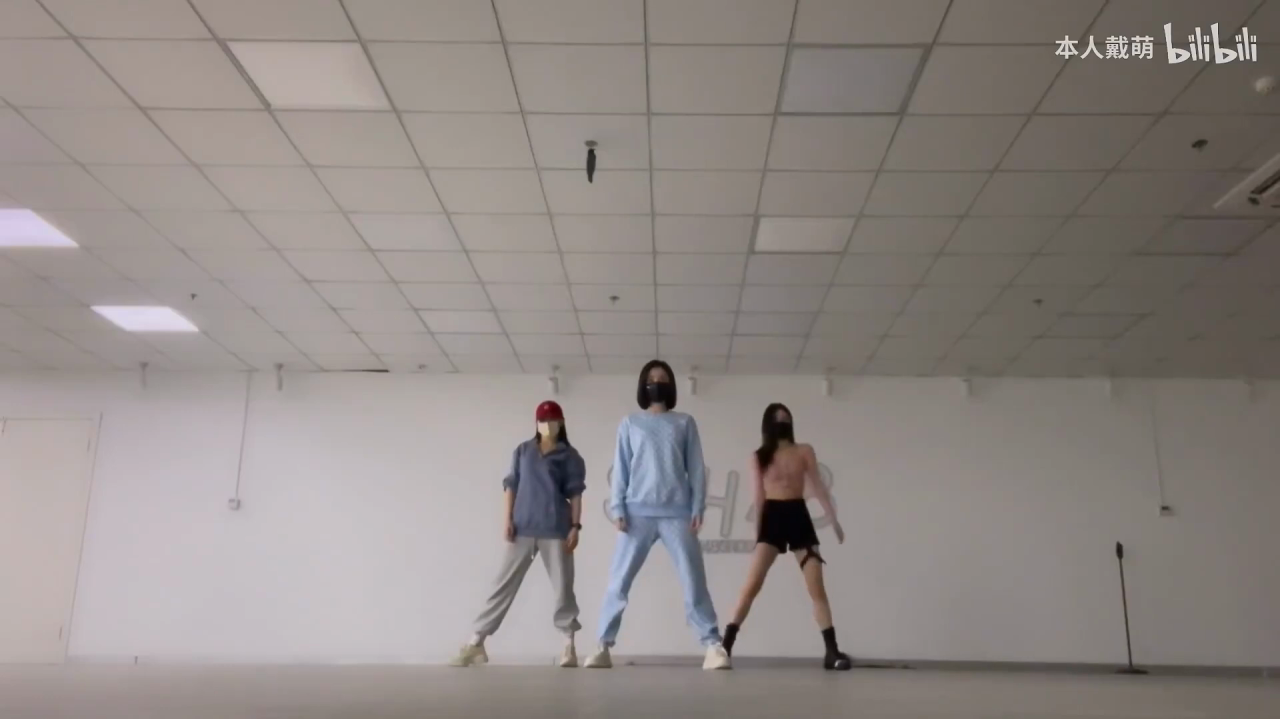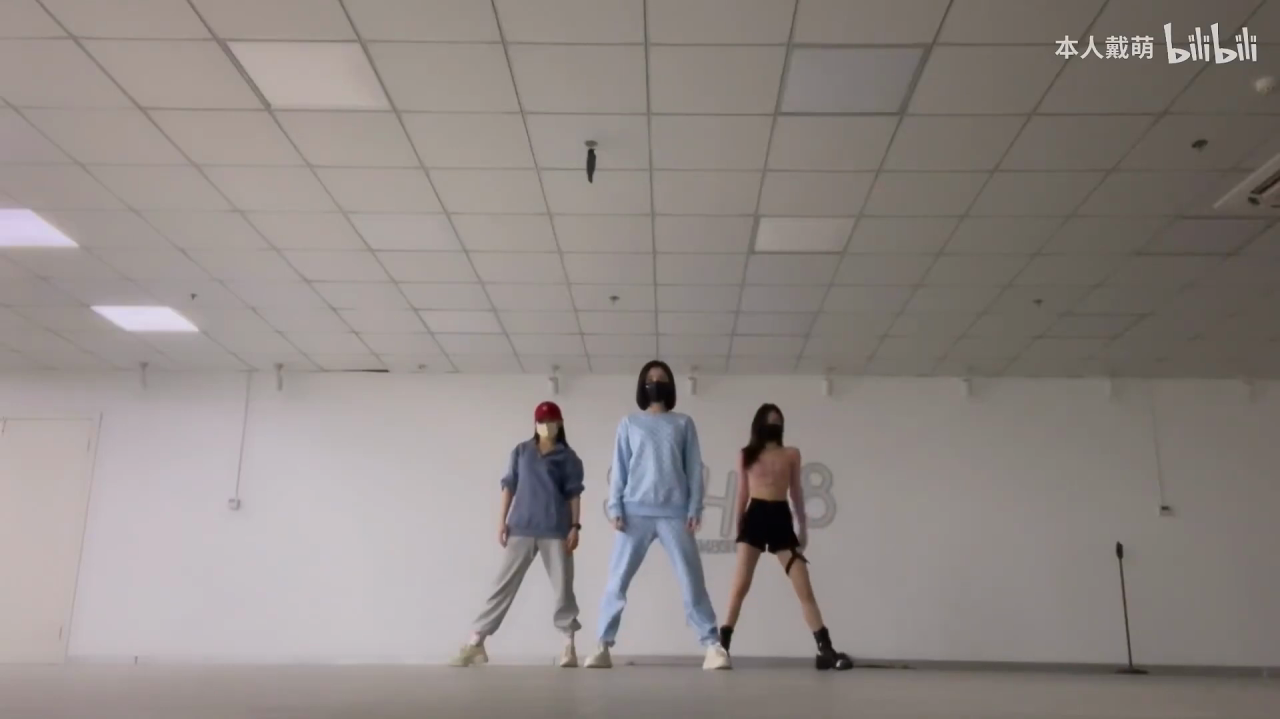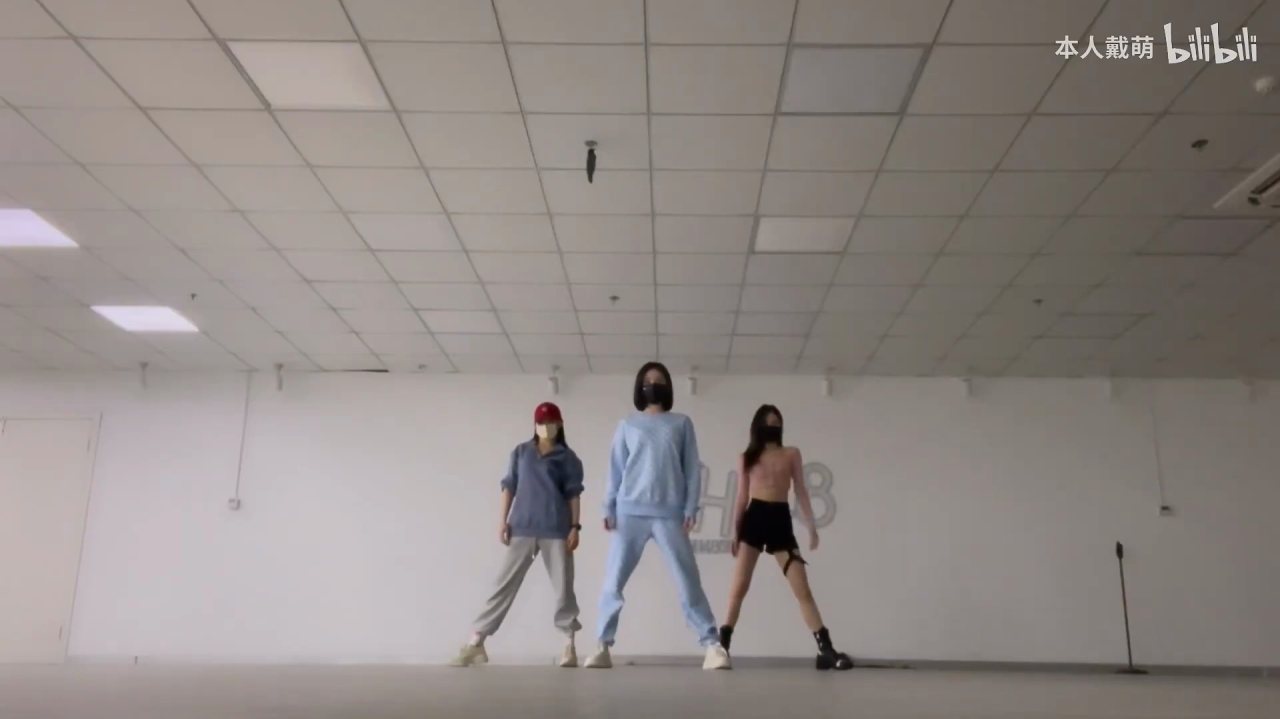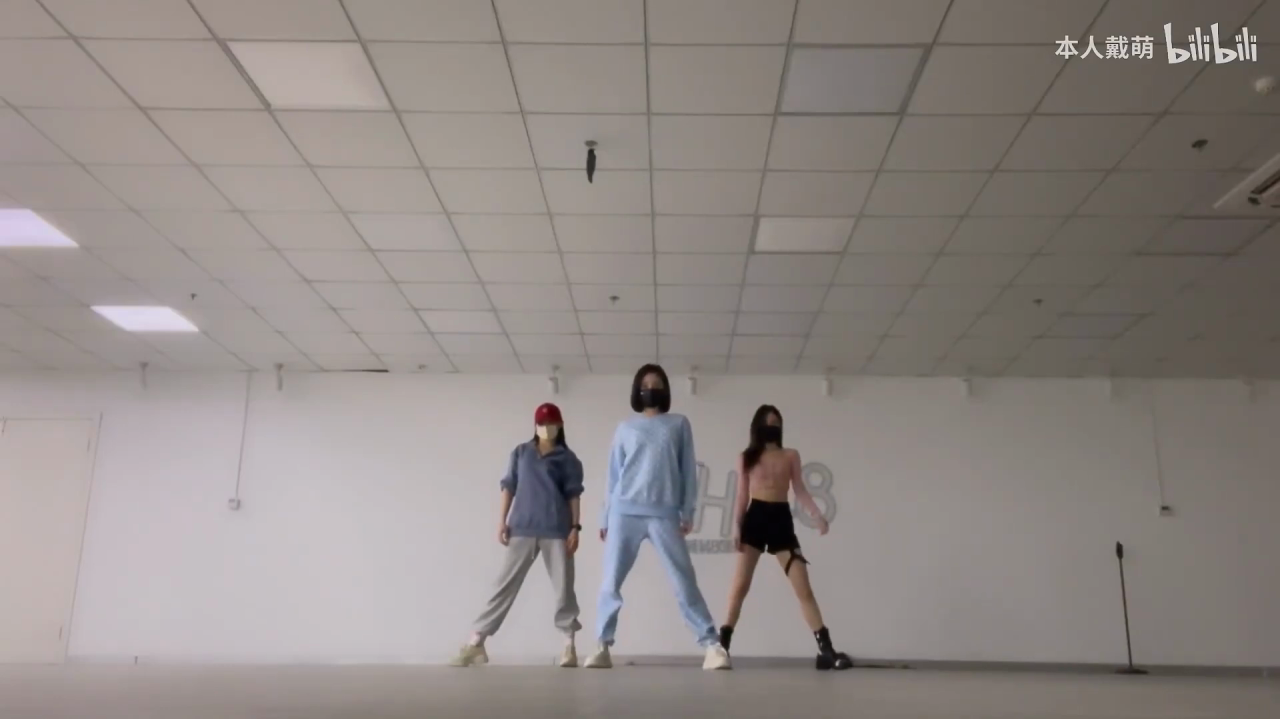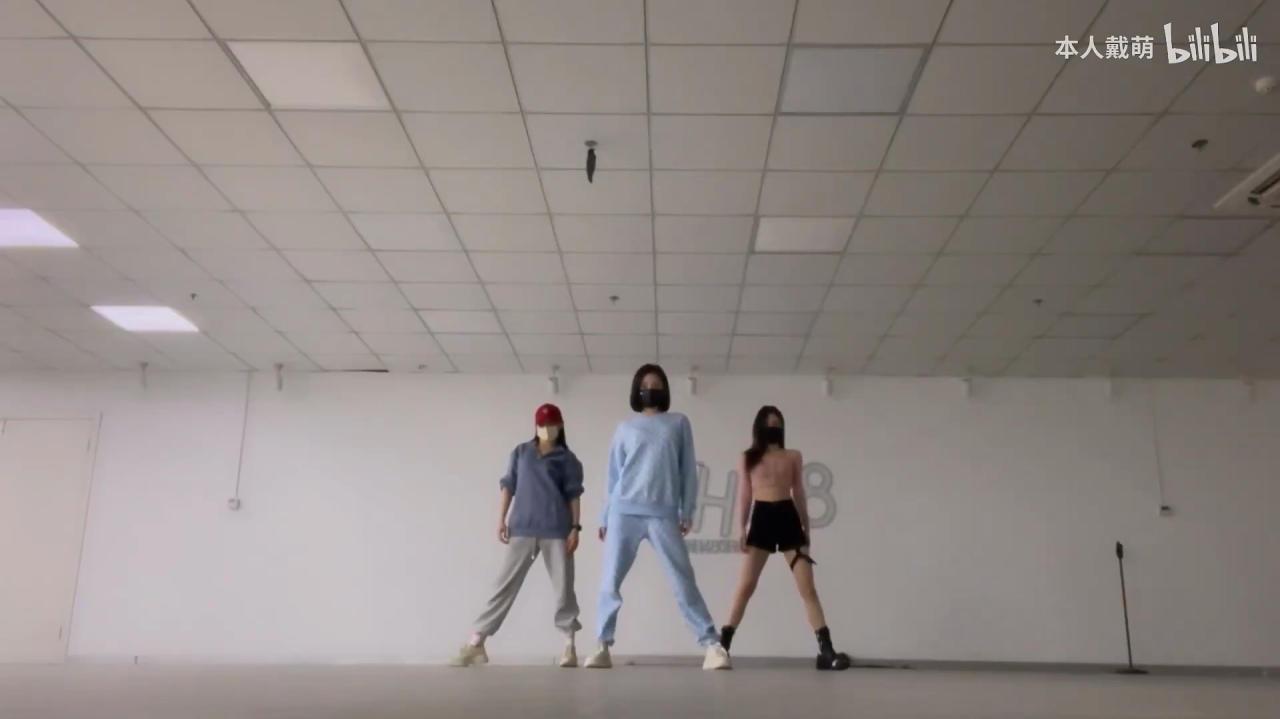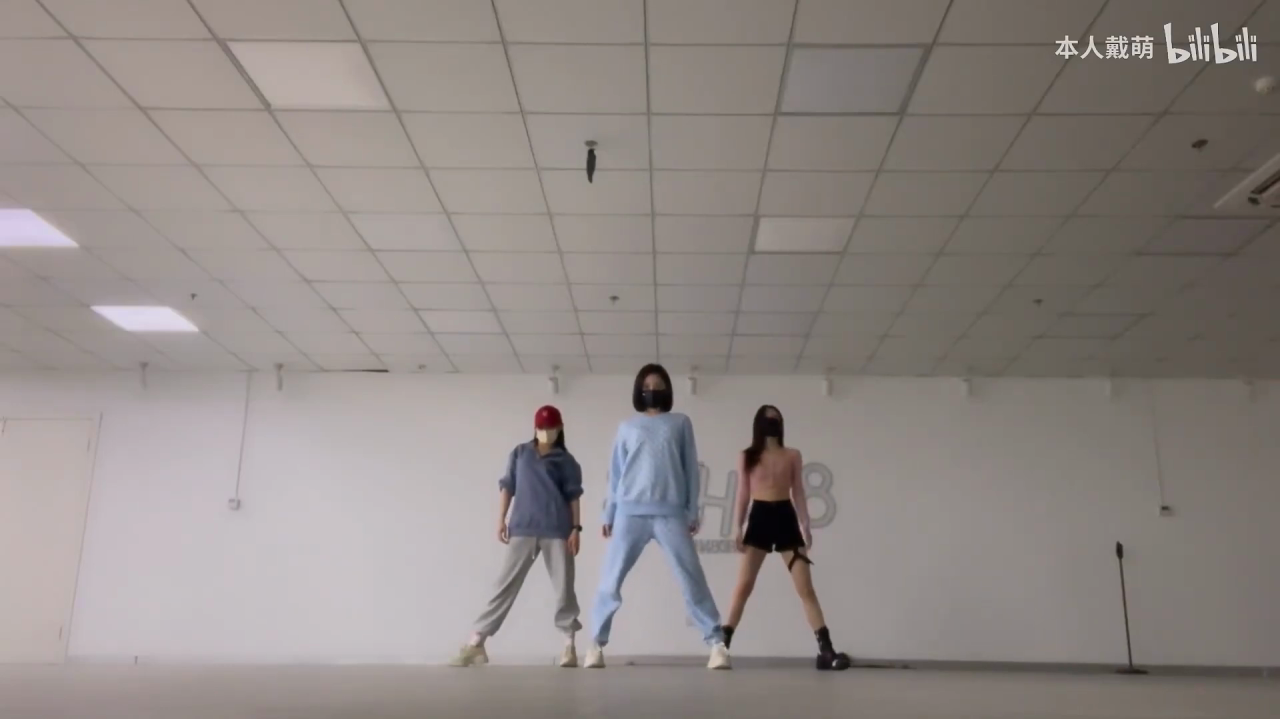
dt=0.4s
person 1, frame 1
left shoulder: (685, 423)
right shoulder: (630, 424)
left elbow: (695, 468)
right elbow: (620, 468)
left wrist: (697, 509)
right wrist: (617, 508)
left hip: (677, 513)
right hip: (638, 513)
left knee: (694, 580)
right knee: (619, 581)
left ankle: (713, 645)
right ankle: (604, 646)
person 1, frame 2
left shoulder: (683, 423)
right shoulder: (629, 423)
left elbow: (694, 468)
right elbow: (620, 468)
left wrist: (694, 509)
right wrist: (615, 507)
left hip: (674, 513)
right hip: (635, 512)
left knee: (692, 580)
right knee: (617, 580)
left ankle: (713, 645)
right ankle: (603, 646)
person 1, frame 3
left shoulder: (681, 423)
right shoulder: (627, 425)
left elbow: (692, 468)
right elbow: (616, 470)
left wrist: (690, 509)
right wrist: (608, 508)
left hip: (669, 514)
right hip: (630, 512)
left knee: (688, 581)
right knee: (613, 581)
left ankle: (712, 645)
right ankle: (603, 646)
person 1, frame 4
left shoulder: (679, 424)
right shoulder: (625, 428)
left elbow: (688, 470)
right elbow: (614, 474)
left wrist: (687, 513)
right wrist: (605, 518)
left hip: (664, 514)
right hip: (625, 512)
left knee: (684, 581)
right knee: (610, 581)
left ankle: (712, 645)
right ankle: (603, 646)
person 1, frame 5
left shoulder: (679, 423)
right shoulder: (625, 428)
left elbow: (688, 470)
right elbow: (613, 474)
left wrist: (686, 512)
right wrist: (605, 517)
left hip: (663, 514)
right hip: (624, 512)
left knee: (683, 580)
right knee: (610, 581)
left ankle: (712, 645)
right ankle: (603, 646)
person 1, frame 6
left shoulder: (681, 423)
right shoulder: (627, 427)
left elbow: (691, 469)
right elbow: (616, 473)
left wrist: (693, 512)
right wrist: (608, 515)
left hip: (670, 513)
right hip: (630, 512)
left knee: (692, 579)
right knee: (610, 580)
left ankle: (717, 643)
right ankle: (597, 645)
person 2, frame 1
left shoulder: (804, 451)
right shoulder: (759, 457)
left elbow: (817, 485)
right elbow: (760, 494)
left wrist: (833, 517)
right wrist: (758, 529)
left hip: (799, 518)
right hip: (773, 518)
left knee: (817, 588)
right knee: (752, 584)
left ankle: (832, 651)
right ankle: (726, 644)
person 2, frame 2
left shoulder: (792, 454)
right shoulder: (746, 455)
left elbow: (796, 491)
right elbow: (742, 493)
left wrist: (803, 527)
right wrist: (738, 528)
left hip: (781, 519)
right hip: (755, 518)
left knee: (804, 588)
right knee: (740, 586)
left ankle: (826, 650)
right ankle: (722, 647)
person 2, frame 3
left shoulder: (792, 454)
right shoulder: (747, 458)
left elbow: (801, 490)
right elbow: (741, 496)
left wrist: (811, 525)
right wrist: (735, 531)
left hip: (781, 521)
right hip: (754, 519)
left knee: (802, 589)
right knee: (739, 587)
left ankle: (826, 650)
right ankle: (722, 647)
person 2, frame 4
left shoulder: (790, 456)
right shoulder: (746, 458)
left elbow: (800, 490)
right elbow: (742, 495)
left wrist: (818, 516)
right wrist: (737, 527)
left hip: (782, 520)
right hip: (755, 519)
left knee: (804, 588)
right knee: (740, 587)
left ankle: (826, 650)
right ankle: (722, 647)
person 2, frame 5
left shoulder: (793, 456)
right shoulder: (747, 458)
left elbow: (799, 494)
right elbow: (744, 495)
left wrist: (806, 530)
right wrist: (742, 529)
left hip: (788, 520)
right hip: (762, 520)
left knee: (808, 588)
right knee: (745, 586)
left ankle: (827, 650)
right ankle: (722, 646)
person 2, frame 6
left shoulder: (792, 455)
right shoulder: (747, 457)
left elbow: (798, 492)
right elbow: (742, 493)
left wrist: (806, 527)
right wrist: (738, 528)
left hip: (786, 519)
right hip: (759, 519)
left knee: (805, 588)
right knee: (743, 586)
left ankle: (826, 650)
right ankle: (722, 645)
person 3, frame 1
left shoulder: (569, 456)
right shoulder: (523, 450)
left elbow: (575, 493)
right elbow: (511, 485)
left wrist: (575, 526)
right wrist: (508, 519)
left hip: (555, 529)
right hip: (524, 528)
left knee: (563, 586)
right knee: (505, 583)
left ankle: (569, 646)
right ankle: (476, 643)
person 3, frame 2
left shoulder: (567, 456)
right shoulder: (521, 451)
left elbow: (574, 494)
right elbow: (509, 486)
left wrist: (575, 526)
right wrist: (502, 521)
left hip: (555, 529)
right hip: (522, 527)
left knee: (563, 586)
right knee: (505, 583)
left ankle: (569, 646)
right ankle: (476, 643)
person 3, frame 3
left shoulder: (567, 457)
right shoulder: (521, 452)
left elbow: (573, 494)
right elbow: (509, 487)
left wrist: (575, 527)
right wrist: (503, 520)
left hip: (556, 529)
right hip: (523, 527)
left knee: (563, 586)
right knee: (506, 583)
left ankle: (569, 646)
right ankle: (476, 643)
person 3, frame 4
left shoulder: (567, 458)
right shoulder: (521, 452)
left elbow: (573, 494)
right elbow: (509, 487)
left wrist: (575, 527)
right wrist: (502, 521)
left hip: (556, 529)
right hip: (523, 528)
left knee: (564, 586)
right knee: (506, 584)
left ankle: (569, 646)
right ankle: (476, 643)
person 3, frame 5
left shoulder: (567, 459)
right shoulder: (521, 452)
left elbow: (573, 495)
right elbow: (508, 486)
left wrist: (575, 527)
right wrist: (501, 519)
left hip: (556, 529)
right hip: (523, 528)
left knee: (564, 586)
right knee: (506, 584)
left ankle: (569, 646)
right ankle: (476, 643)
person 3, frame 6
left shoulder: (566, 460)
right shoulder: (520, 453)
left elbow: (573, 496)
right elbow: (507, 486)
left wrist: (576, 528)
right wrist: (501, 519)
left hip: (557, 530)
right hip: (523, 528)
left knee: (564, 586)
right knee: (507, 584)
left ankle: (569, 646)
right ankle: (476, 643)
